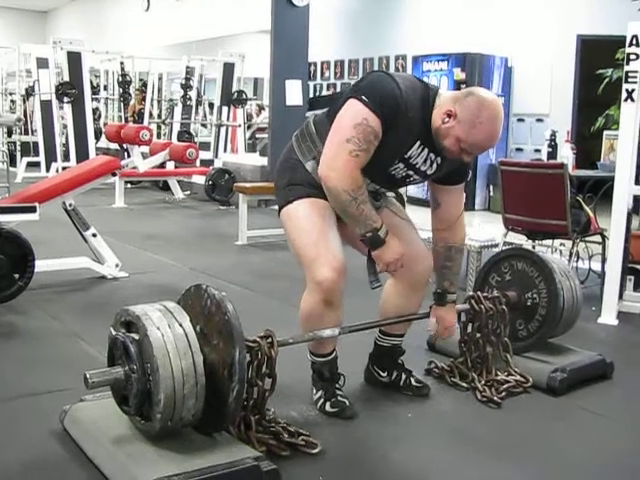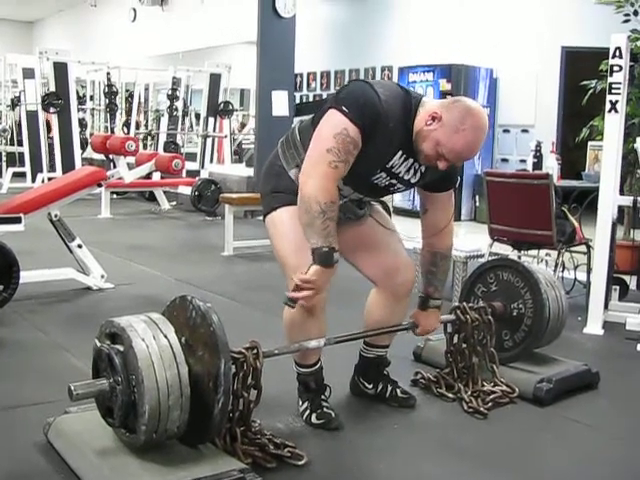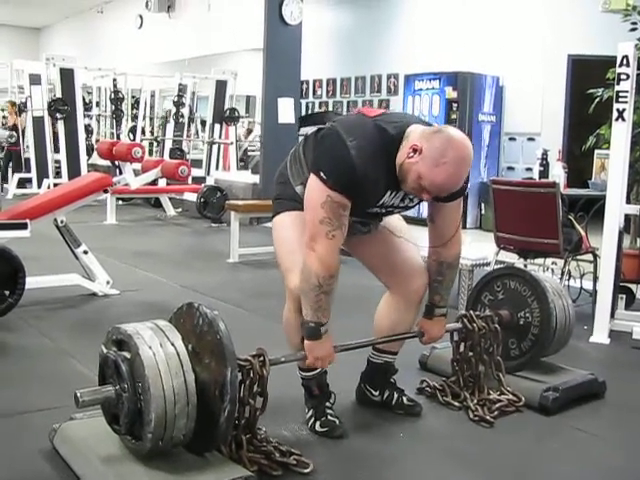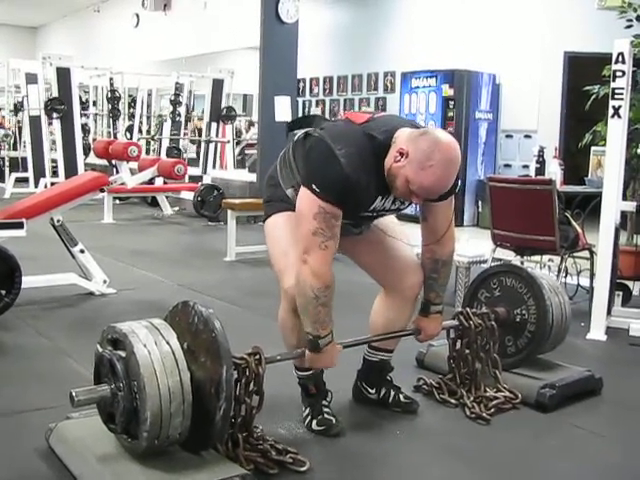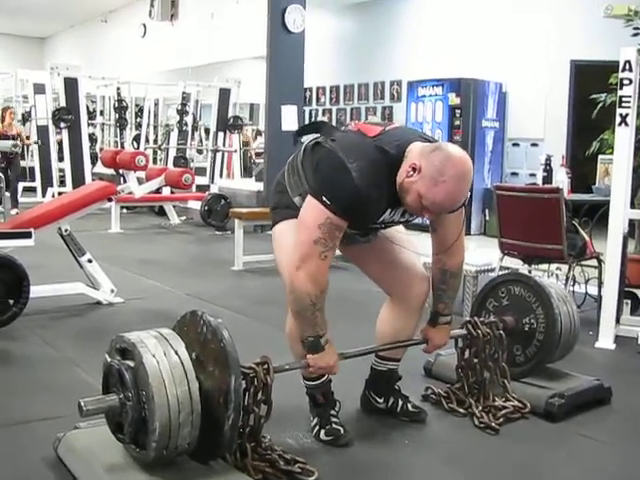
dt=1s
person 1, frame 1
left shoulder: (454, 158)
right shoulder: (388, 95)
left elbow: (449, 226)
right elbow: (335, 172)
left wrist: (446, 299)
right wrist: (378, 238)
left hip: (365, 190)
right hip: (309, 176)
left knee: (419, 265)
right knee: (328, 276)
left ankle: (384, 364)
right ankle: (325, 378)
person 1, frame 2
left shoulder: (443, 163)
right shoulder: (370, 104)
left elbow: (438, 233)
right elbow: (316, 181)
left wrist: (430, 304)
right wrist: (324, 262)
left hip: (351, 199)
right hip: (294, 185)
left knee: (400, 277)
right knee: (309, 287)
left ankle: (370, 375)
right ankle: (311, 389)
person 1, frame 3
left shoulder: (444, 167)
right shoulder: (350, 152)
left elbow: (446, 242)
right elbow: (321, 251)
left wrist: (436, 311)
right wrist: (318, 332)
left hip: (368, 208)
right hip: (302, 193)
left knee: (413, 281)
right knee: (302, 288)
left ankle: (375, 382)
right ankle: (316, 394)
person 1, frame 4
left shoulder: (434, 166)
right shoulder: (339, 162)
left elbow: (439, 240)
right elbow: (314, 263)
left wrist: (433, 309)
right wrist: (320, 343)
left hip: (359, 205)
right hip: (293, 194)
left knee: (409, 278)
right knee: (298, 288)
left ankle: (372, 380)
right ankle: (313, 393)
person 1, frame 5
left shoulder: (445, 178)
right shoulder: (351, 176)
left elbow: (449, 251)
right elbow: (306, 270)
left wrist: (441, 320)
right wrist: (318, 344)
left hip: (367, 211)
right hip: (299, 201)
left knee: (415, 286)
right knee: (303, 296)
left ankle: (380, 389)
right ankle: (321, 401)
